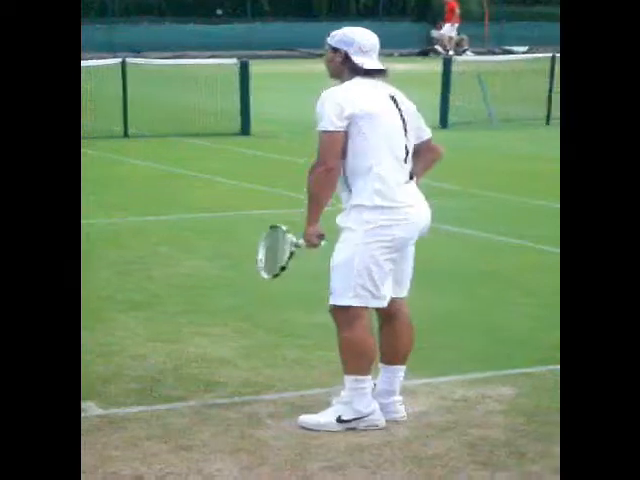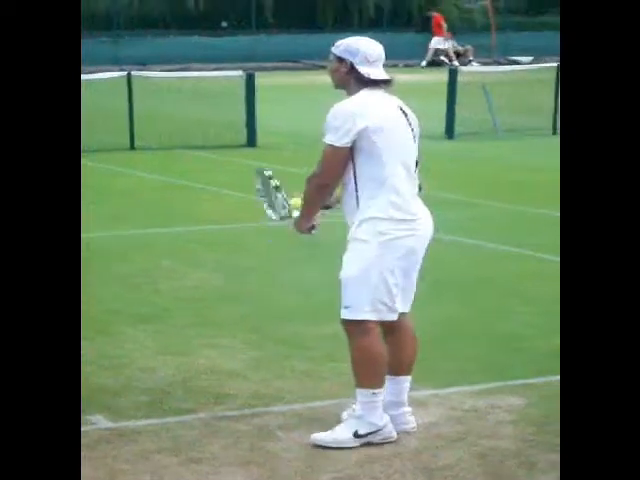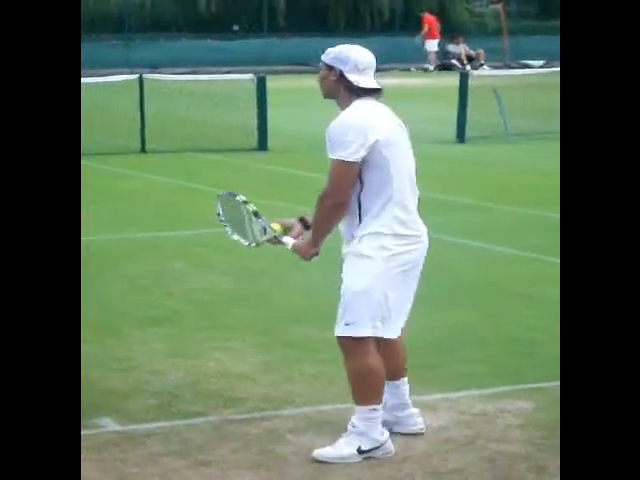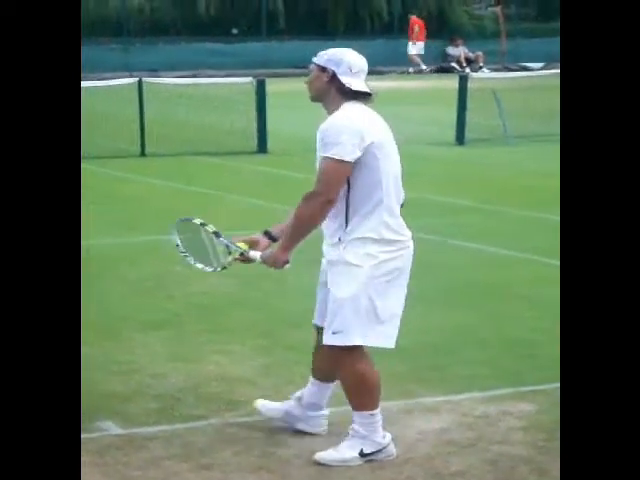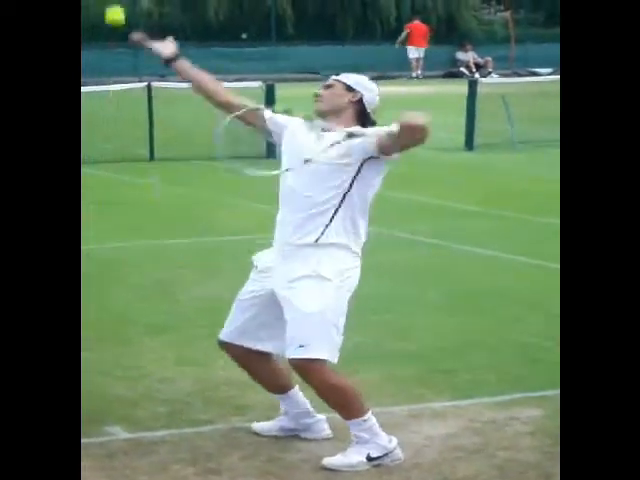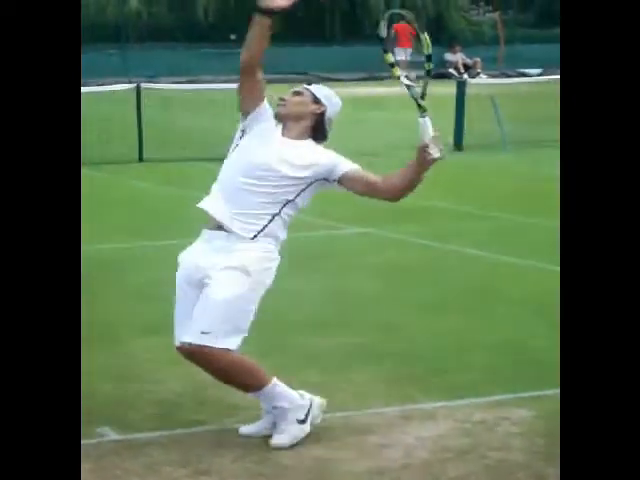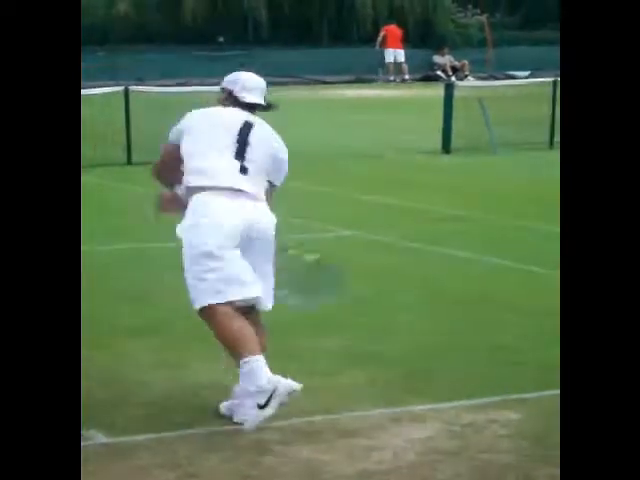
dt=0.5s
person 1, frame 1
left shoulder: (338, 96)
right shoulder: (397, 97)
left elbow: (326, 166)
right elbow: (432, 152)
left wrist: (312, 221)
left hip: (374, 217)
right hip: (410, 211)
left knee: (349, 308)
right knee: (392, 305)
left ankle: (359, 406)
right ankle: (388, 397)
person 1, frame 2
left shoulder: (348, 111)
right shoulder: (397, 108)
left elbow: (325, 178)
left wrist: (306, 215)
right wrist: (328, 200)
left hip: (382, 230)
right hip: (408, 223)
left knee: (362, 321)
right knee: (396, 317)
left ankle: (371, 419)
right ankle: (396, 407)
person 1, frame 3
left shoulder: (350, 123)
right shoulder: (378, 115)
left elbow: (336, 197)
left wrist: (312, 241)
right wrist: (305, 223)
left hip: (381, 244)
right hip: (396, 237)
left knee: (357, 337)
right knee: (383, 330)
left ankle: (369, 435)
right ankle: (399, 411)
person 1, frame 4
left shoulder: (347, 123)
right shoulder: (342, 125)
left elbow: (322, 198)
right elbow: (316, 196)
left wrist: (284, 246)
right wrist: (269, 235)
left hip: (369, 251)
right hip: (348, 248)
left knee: (347, 343)
right knee: (328, 332)
left ankle: (371, 437)
right ankle: (308, 409)
person 1, frame 5
left shoulder: (369, 141)
right shoulder: (296, 131)
left elbow: (404, 136)
right elbow: (231, 102)
left wrist: (410, 129)
right wrist: (174, 59)
left hip: (323, 266)
right hip: (281, 260)
left knee: (310, 361)
right knee: (238, 343)
left ankle: (376, 443)
right ankle: (301, 417)
person 1, frame 6
left shoulder: (322, 160)
right shoulder: (259, 125)
left elbow: (390, 189)
right elbow: (249, 69)
left wrist: (422, 160)
left hip: (243, 259)
right hip: (204, 248)
left knee: (206, 348)
right knee: (192, 346)
left ankle: (292, 406)
right ankle: (280, 408)
person 1, frame 7
left shoulder: (197, 118)
right shoulder: (274, 142)
left elbow: (163, 170)
left wrist: (178, 191)
left hip: (210, 213)
right hip: (257, 217)
left knee: (217, 308)
right knee: (245, 309)
left ankle: (262, 384)
right ankle: (252, 392)
